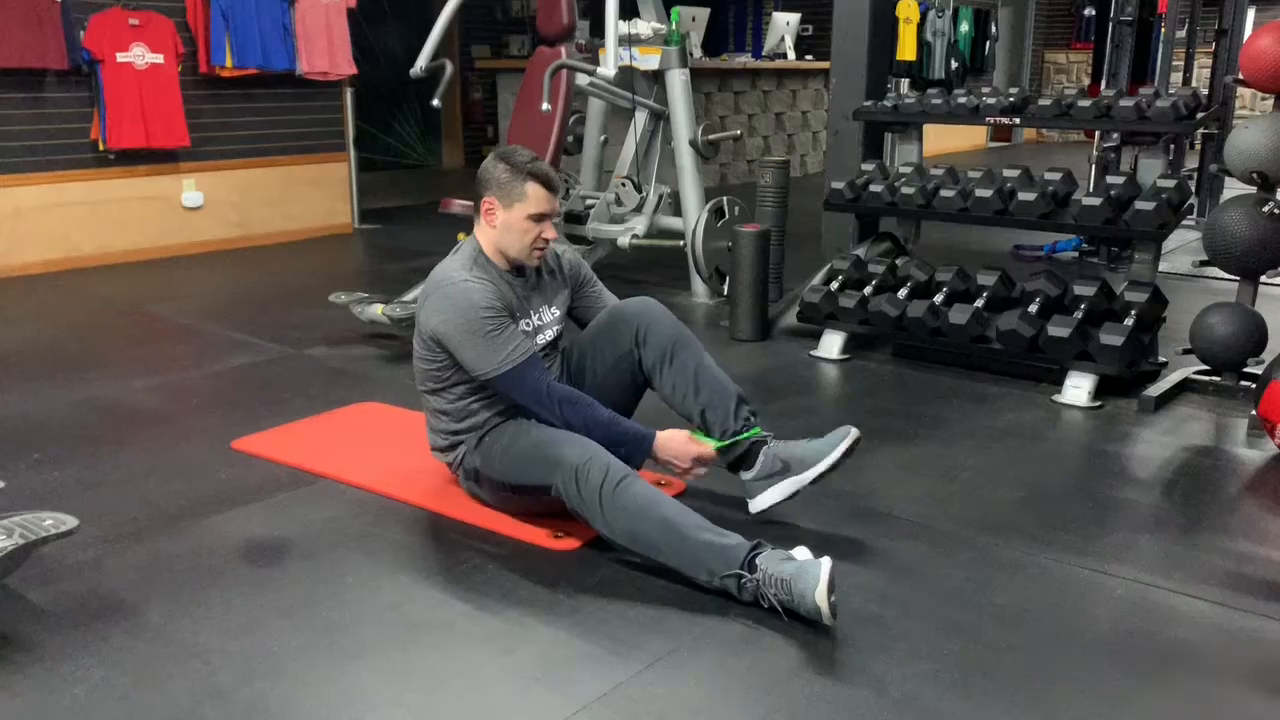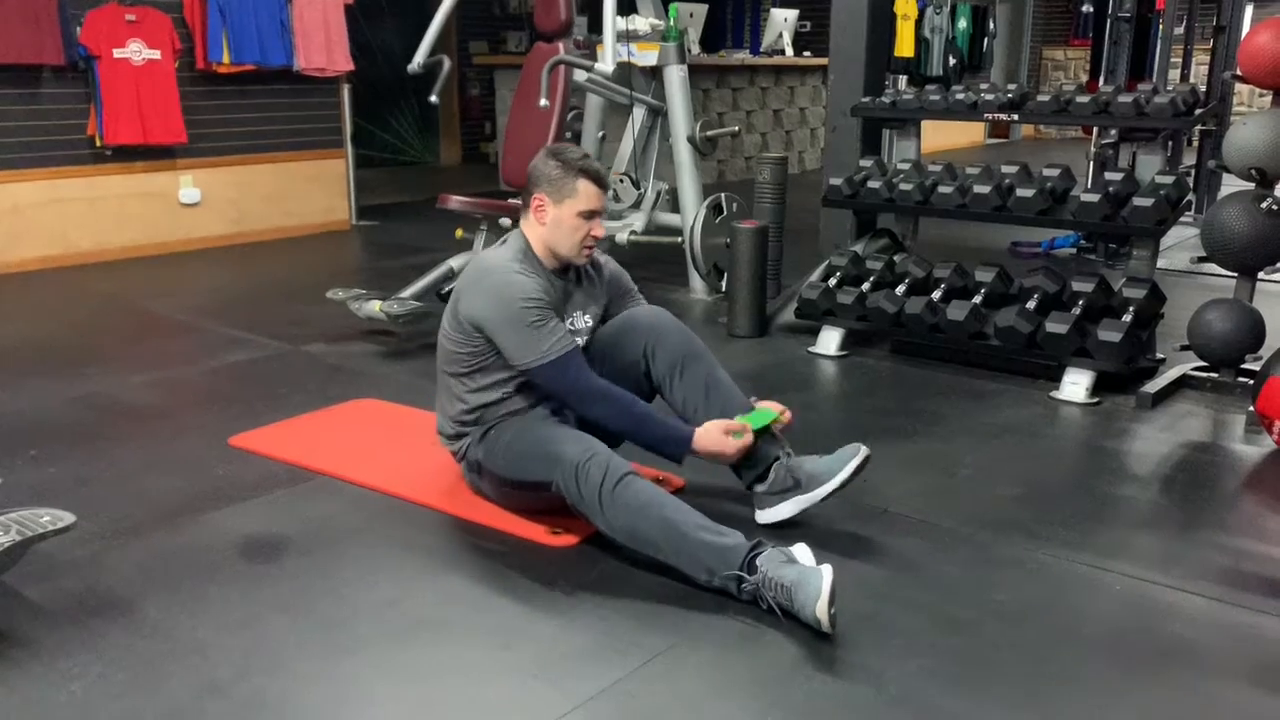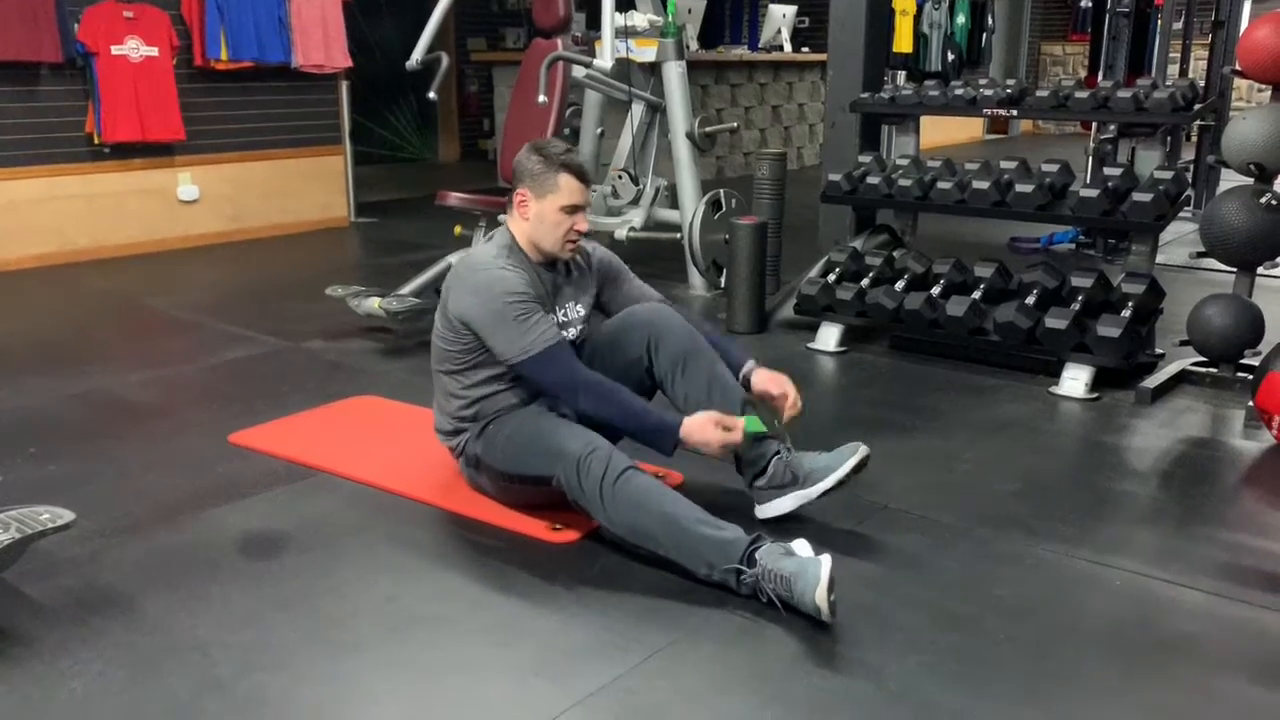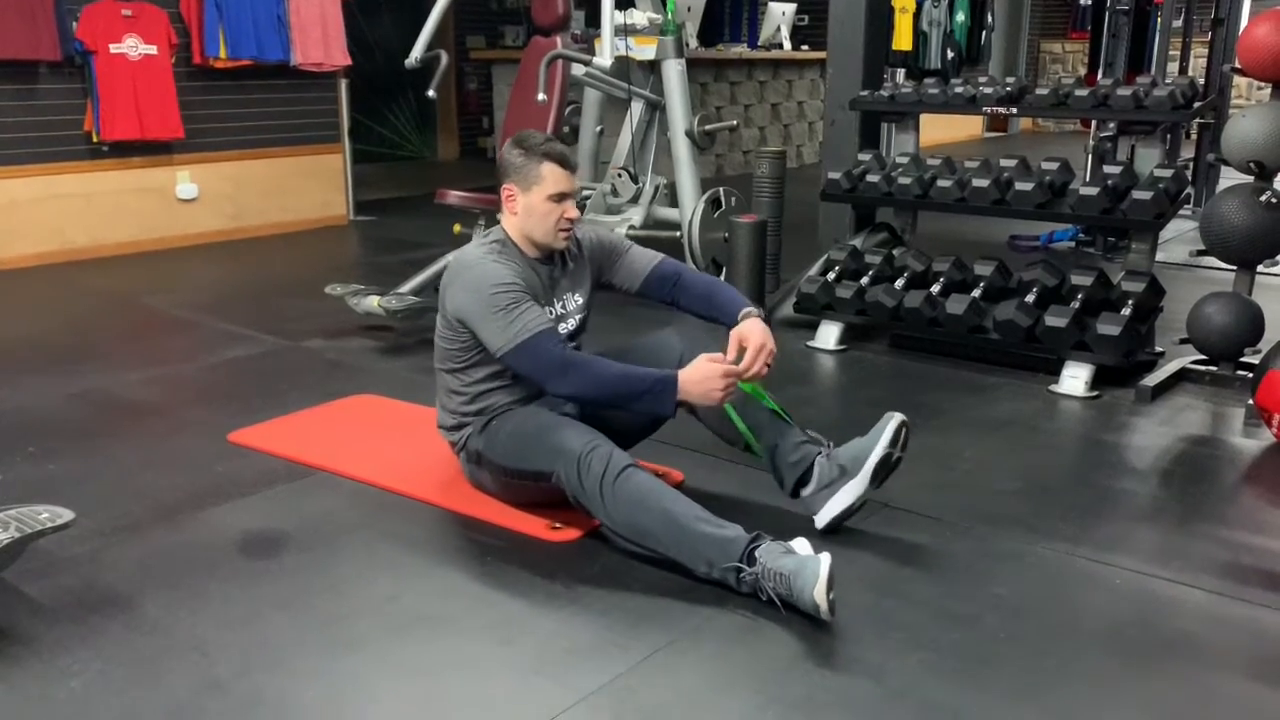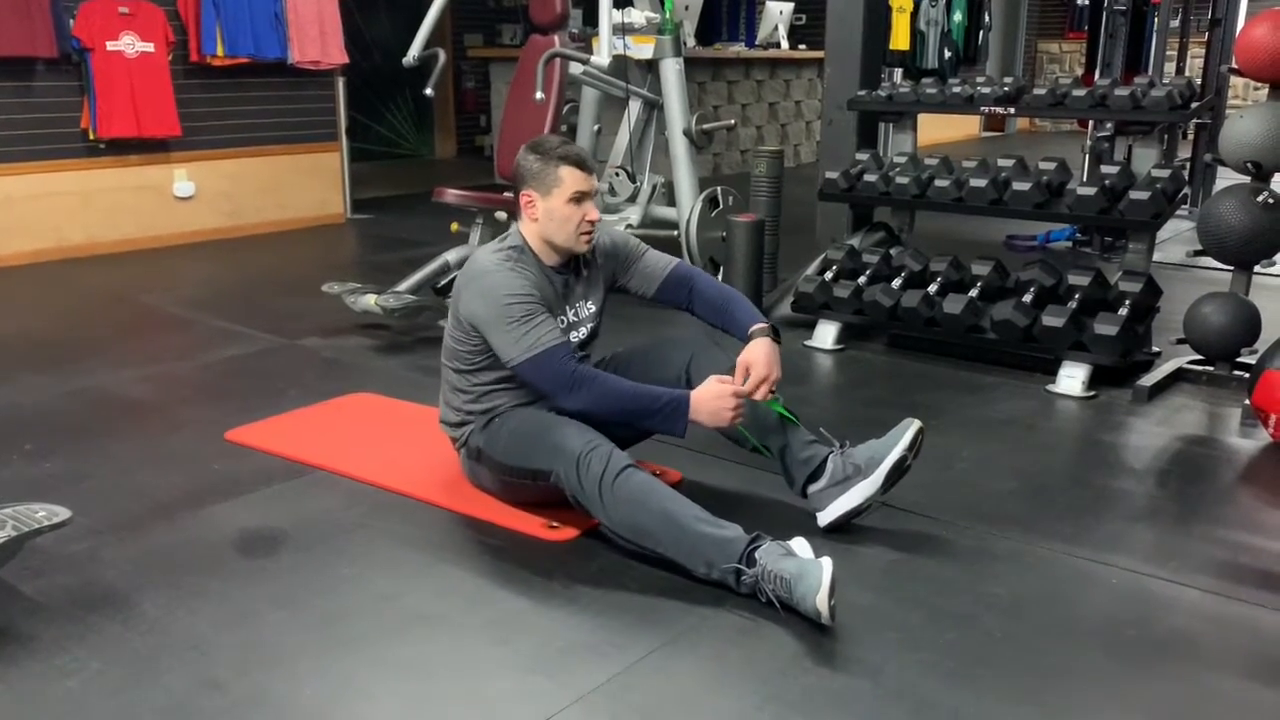
dt=0.4s
person 1, frame 1
left shoulder: (556, 261)
right shoulder: (461, 294)
left elbow: (631, 338)
right elbow: (543, 399)
left wrist: (717, 412)
right wrist: (651, 445)
right hip: (491, 443)
left knee: (643, 315)
right knee: (587, 465)
left ankle: (757, 460)
right ankle: (759, 574)
person 1, frame 2
left shoulder: (593, 269)
right shoulder: (504, 284)
left elbow: (655, 347)
right elbow: (585, 393)
left wrist: (743, 407)
right wrist: (689, 442)
left hip: (565, 404)
right hip: (497, 437)
left knee: (653, 327)
right knee: (586, 463)
left ankle: (770, 473)
right ankle: (760, 573)
person 1, frame 3
left shoulder: (585, 259)
right shoulder: (491, 280)
left elbow: (669, 323)
right elbow: (571, 384)
left wrist: (749, 374)
right wrist: (678, 431)
right hip: (493, 432)
left knee: (655, 324)
right knee: (588, 457)
left ankle: (768, 468)
right ankle: (759, 566)
person 1, frame 4
left shoulder: (583, 245)
right shoulder: (482, 275)
left elbow: (676, 280)
right elbow: (559, 371)
left wrist: (747, 314)
right wrist: (678, 387)
left hip: (571, 398)
right hip: (498, 429)
left knee: (678, 349)
right knee: (588, 457)
left ankle: (816, 473)
right ankle: (758, 565)
person 1, frame 5
left shoulder: (600, 247)
right shoulder: (497, 280)
left elbow: (691, 285)
right elbow: (569, 386)
left wrist: (760, 333)
right wrist: (688, 407)
left hip: (572, 398)
right hip: (499, 426)
left knee: (695, 353)
right knee: (588, 457)
left ankle: (824, 474)
right ankle: (757, 565)
